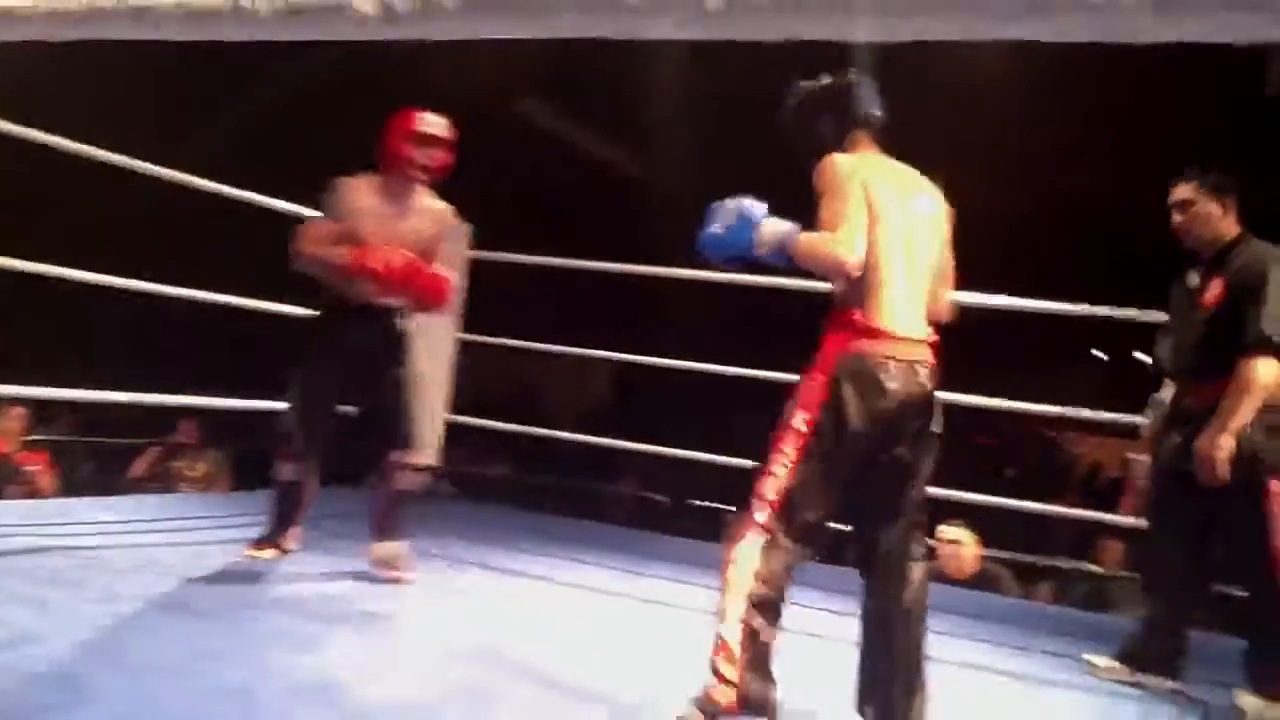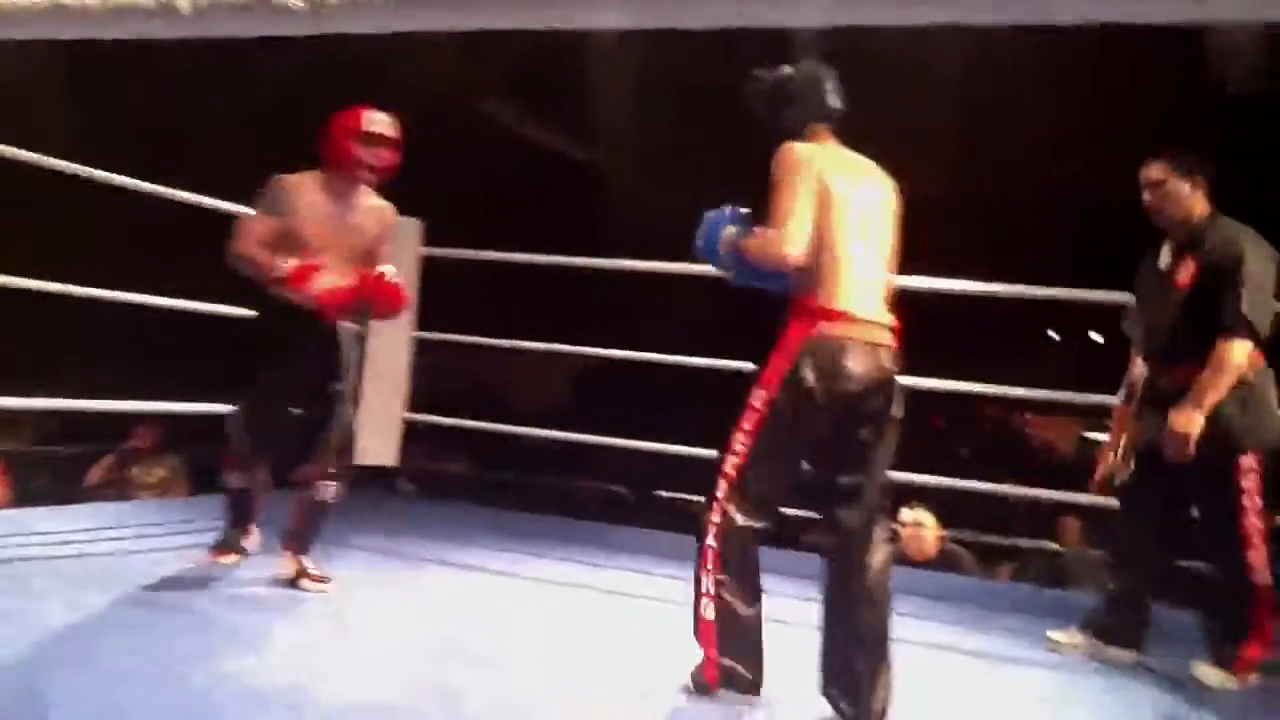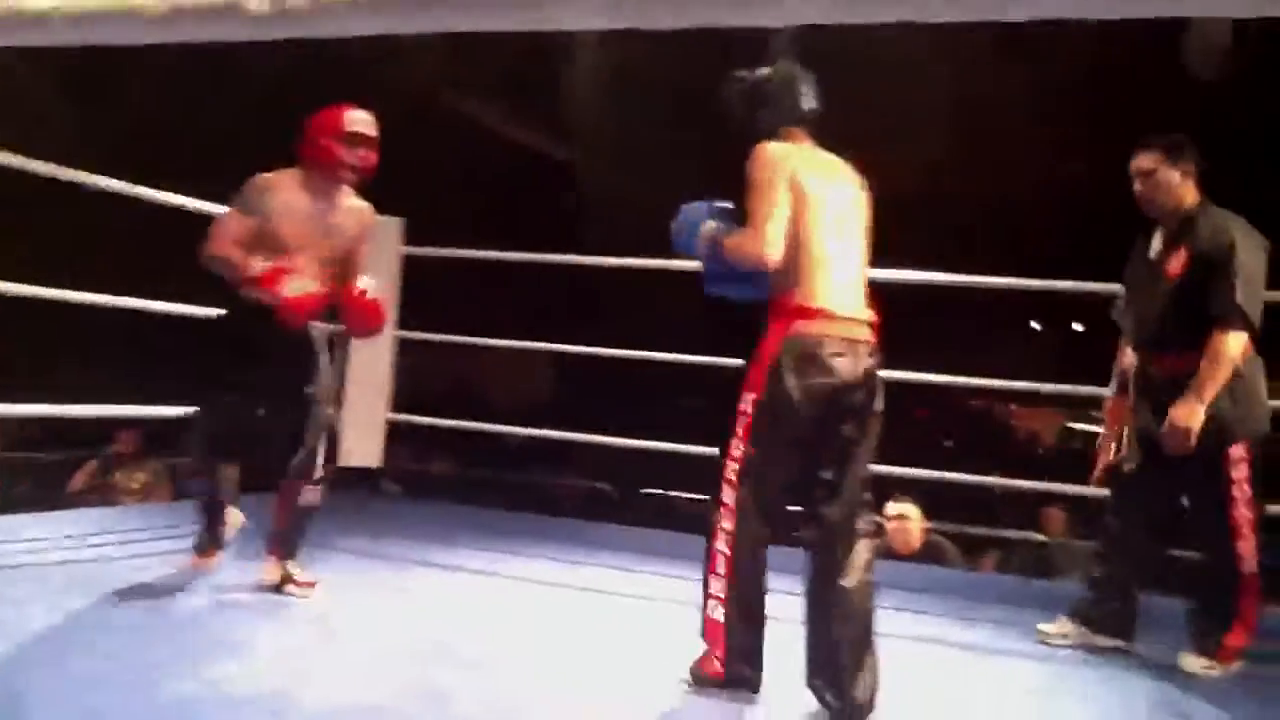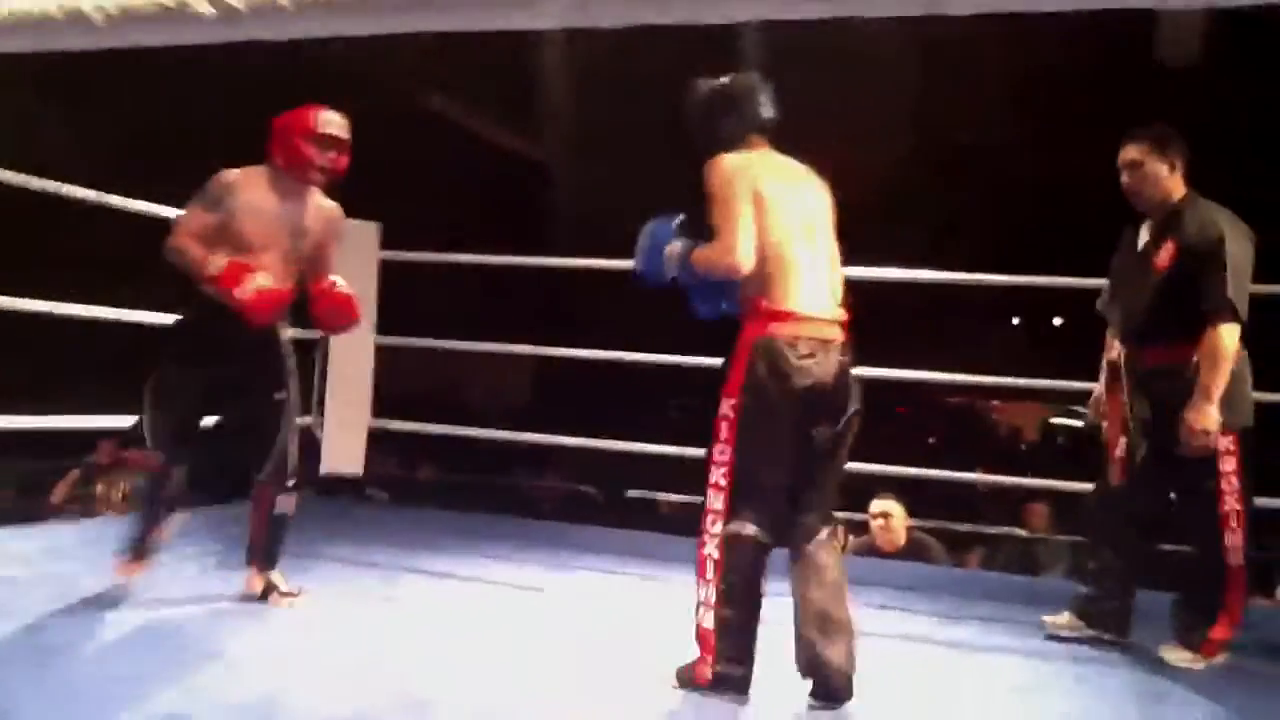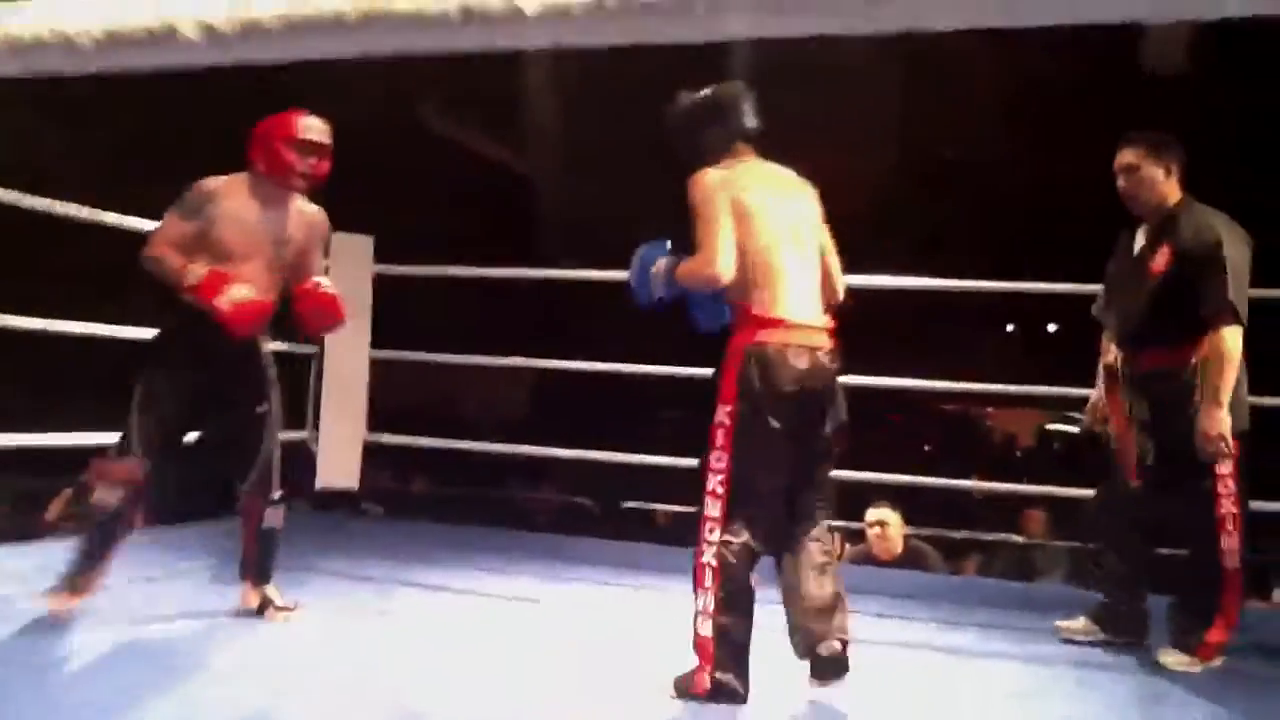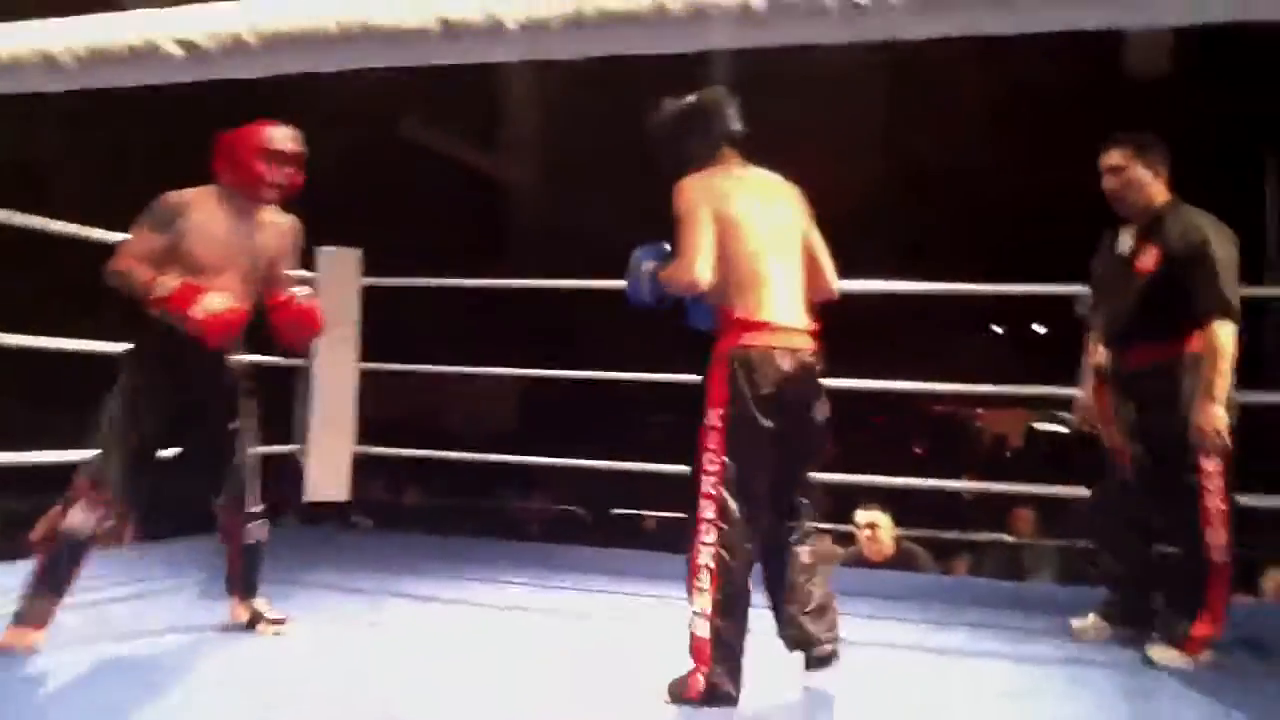
dt=0.1s
person 1, frame 1
left shoulder: (843, 169)
right shoulder: (930, 193)
left elbow: (844, 254)
left wrist: (768, 235)
left hip: (856, 361)
right hip: (917, 372)
left knee: (772, 526)
right knee: (897, 549)
person 1, frame 2
left shoulder: (798, 156)
right shoulder: (879, 179)
left elbow: (787, 250)
left wrist: (730, 240)
left hip: (819, 345)
right hip: (878, 353)
left knee: (738, 505)
right knee: (861, 530)
left ankle: (728, 661)
person 1, frame 3
left shoulder: (772, 156)
right shoulder: (850, 177)
left elbow: (764, 248)
left wrist: (709, 236)
left hip: (800, 343)
right hip: (858, 350)
left knee: (746, 505)
right knee: (843, 525)
left ankle: (730, 657)
person 1, frame 4
left shoulder: (731, 167)
right shoulder: (810, 180)
left elbow: (737, 259)
left wrist: (675, 255)
left hip: (774, 346)
right hip: (830, 350)
left knee: (735, 512)
right knee: (813, 522)
left ankle: (723, 664)
right ankle: (829, 669)
person 1, frame 5
left shoulder: (713, 181)
right shoulder: (799, 186)
left elbow: (715, 270)
left wrist: (660, 273)
left hip: (762, 354)
right hip: (818, 355)
left knee: (731, 517)
right knee: (805, 513)
left ankle: (720, 671)
right ankle: (826, 641)
person 1, frame 6
left shoulder: (697, 187)
right shoulder: (783, 189)
left elbow: (696, 275)
right elbow: (827, 285)
left wrist: (649, 275)
left hip: (748, 357)
right hip: (801, 355)
left knee: (725, 519)
right knee: (789, 510)
left ankle: (715, 674)
right ankle: (816, 635)
person 2, frame 1
right shoulder: (1193, 276)
left wrist: (1225, 431)
right wrist: (1163, 420)
right hip: (1190, 437)
right knee: (1170, 551)
right ankle: (1152, 657)
person 2, frame 2
right shoulder: (1159, 257)
left wrist: (1195, 409)
right wrist: (1131, 397)
left hip: (1224, 420)
right hip: (1162, 413)
left knee: (1234, 541)
right knee: (1139, 525)
left ankle: (1236, 653)
right ankle: (1116, 629)
person 2, frame 3
left shoulder: (1228, 237)
right shoulder: (1150, 245)
left elbow: (1234, 329)
left wrist: (1195, 402)
right wrist: (1122, 386)
left hip: (1214, 410)
right hip: (1153, 404)
left knee: (1223, 529)
right knee: (1128, 515)
left ankle: (1219, 642)
right ankle: (1103, 617)
person 2, frame 4
left shoulder: (1216, 230)
right shoulder: (1135, 238)
left elbow: (1226, 323)
right elbow: (1119, 320)
left wrist: (1206, 402)
right wrist: (1108, 379)
left hip: (1199, 404)
right hip: (1144, 398)
left knee: (1211, 521)
right knee: (1119, 505)
left ankle: (1203, 634)
right ankle: (1102, 611)
person 2, frame 5
left shoulder: (1209, 233)
right shoulder: (1131, 241)
left elbow: (1227, 325)
right elbow: (1113, 324)
left wrist: (1217, 404)
right wrist: (1106, 385)
left hip: (1195, 405)
right hip: (1141, 403)
left knee: (1208, 522)
right knee: (1123, 509)
left ankle: (1201, 637)
right ankle: (1118, 616)
person 2, frame 6
left shoulder: (1196, 233)
right shoulder: (1113, 244)
left elbow: (1219, 322)
right elbow: (1100, 325)
left wrist: (1212, 399)
right wrist: (1092, 383)
left hip: (1183, 401)
right hip: (1128, 402)
left knee: (1195, 519)
right knee: (1118, 508)
left ankle: (1190, 631)
right ankle: (1127, 609)
person 3, frame 1
left shoulder: (441, 217)
right shoulder: (350, 193)
left elbow: (432, 278)
right elbow: (304, 252)
left wrist: (433, 286)
right wrist: (362, 260)
left hip: (389, 330)
right hip: (340, 322)
left knee: (400, 440)
right knee: (305, 432)
left ankle: (386, 542)
right ankle: (283, 531)
person 3, frame 2
left shoulder: (382, 215)
right shoulder: (291, 191)
right elbow: (242, 251)
left wrist: (382, 290)
right wrist: (295, 274)
left hip: (328, 335)
right hip: (279, 325)
left knee: (321, 452)
right knee: (248, 441)
left ankle: (297, 555)
right ankle: (241, 532)
person 3, frame 3
left shoulder: (361, 215)
right shoulder: (267, 190)
right elbow: (215, 250)
left wrist: (361, 304)
right wrist: (266, 278)
left hip: (298, 339)
right hip: (248, 328)
left knee: (304, 457)
right knee: (218, 442)
left ankle: (281, 559)
right ankle: (218, 524)
person 3, frame 4
left shoulder: (328, 216)
right shoulder: (232, 186)
left elbow: (318, 282)
right elbow: (178, 243)
left wrist: (334, 303)
right wrist: (229, 275)
left hip: (265, 339)
right hip: (208, 327)
left knee: (278, 462)
right knee: (160, 444)
left ankle: (262, 571)
right ankle: (147, 533)
person 3, frame 5
left shoulder: (312, 221)
right shoulder: (212, 194)
left elbow: (308, 286)
right elbow: (156, 253)
left wrist: (321, 306)
right wrist: (211, 285)
left hip: (245, 349)
right hip: (190, 337)
left knee: (262, 473)
right knee: (135, 462)
left ankle: (257, 585)
right ankle: (82, 575)
person 3, frame 6
left shoulder: (283, 231)
right shoulder: (180, 207)
left elbow: (281, 300)
right elbow: (121, 267)
left wrist: (297, 315)
right wrist: (181, 296)
left hip: (217, 365)
right hip: (160, 353)
left knee: (241, 490)
right knee: (105, 488)
left ankle: (245, 600)
